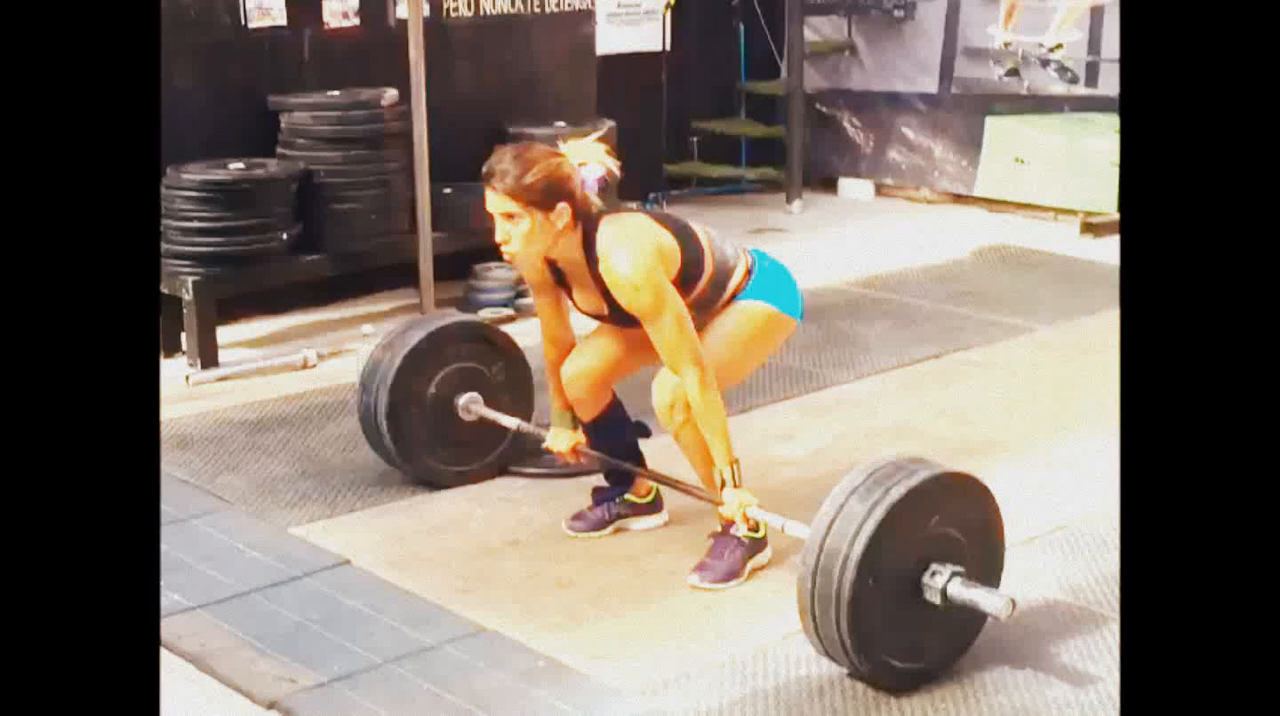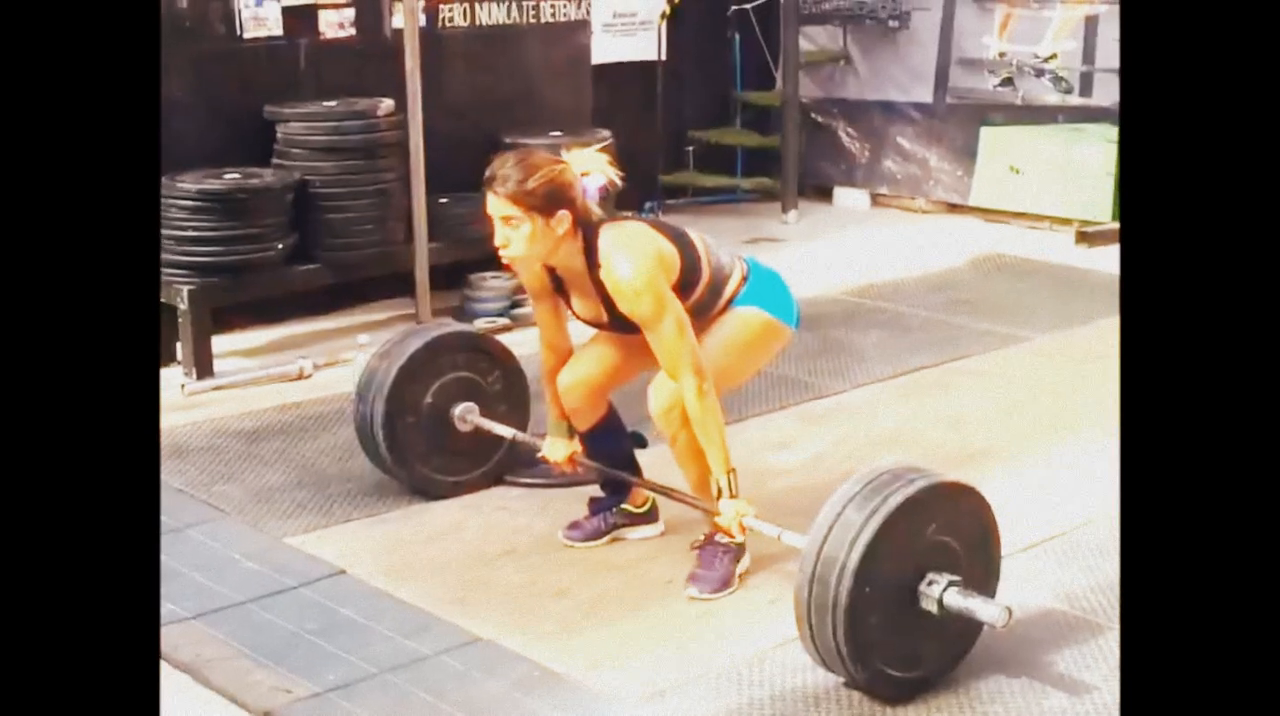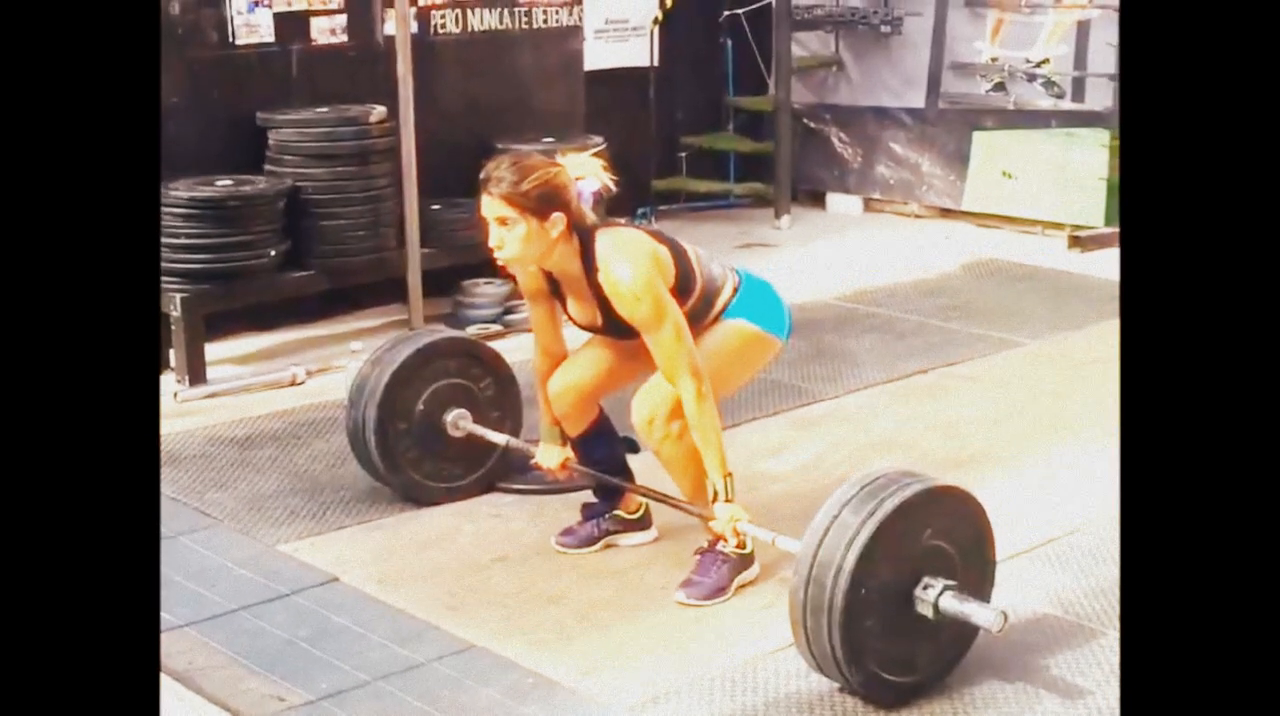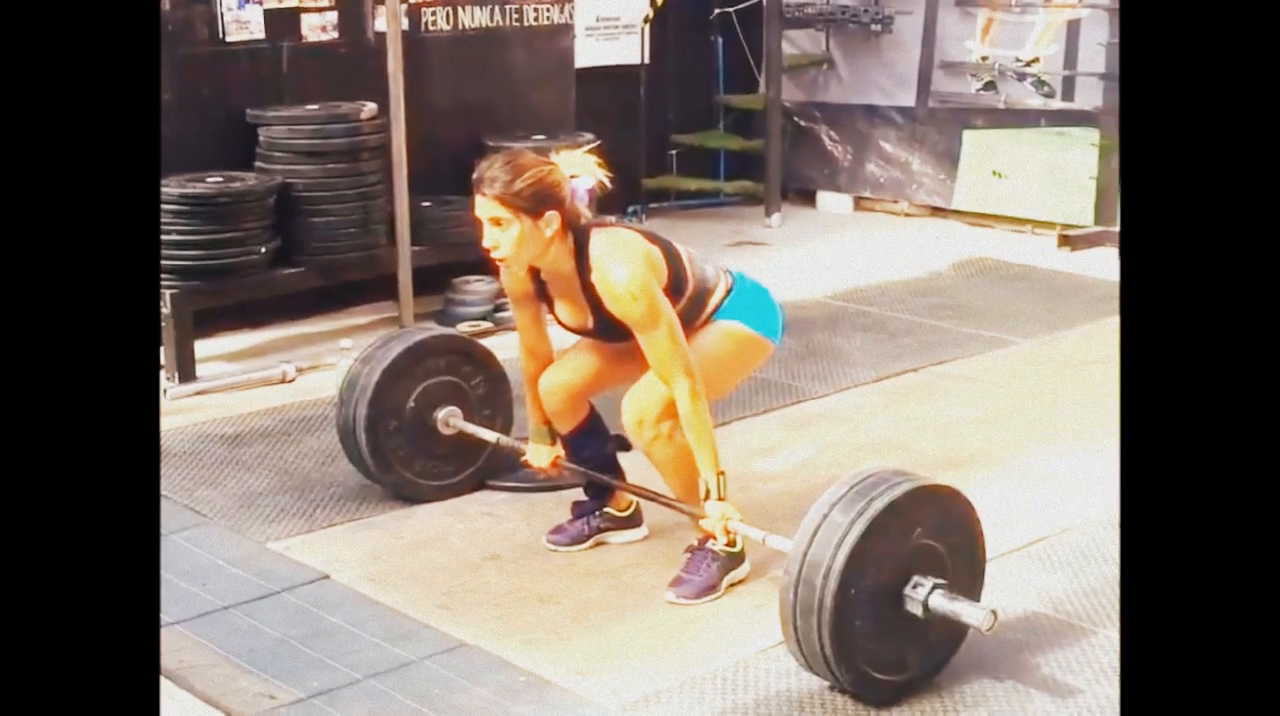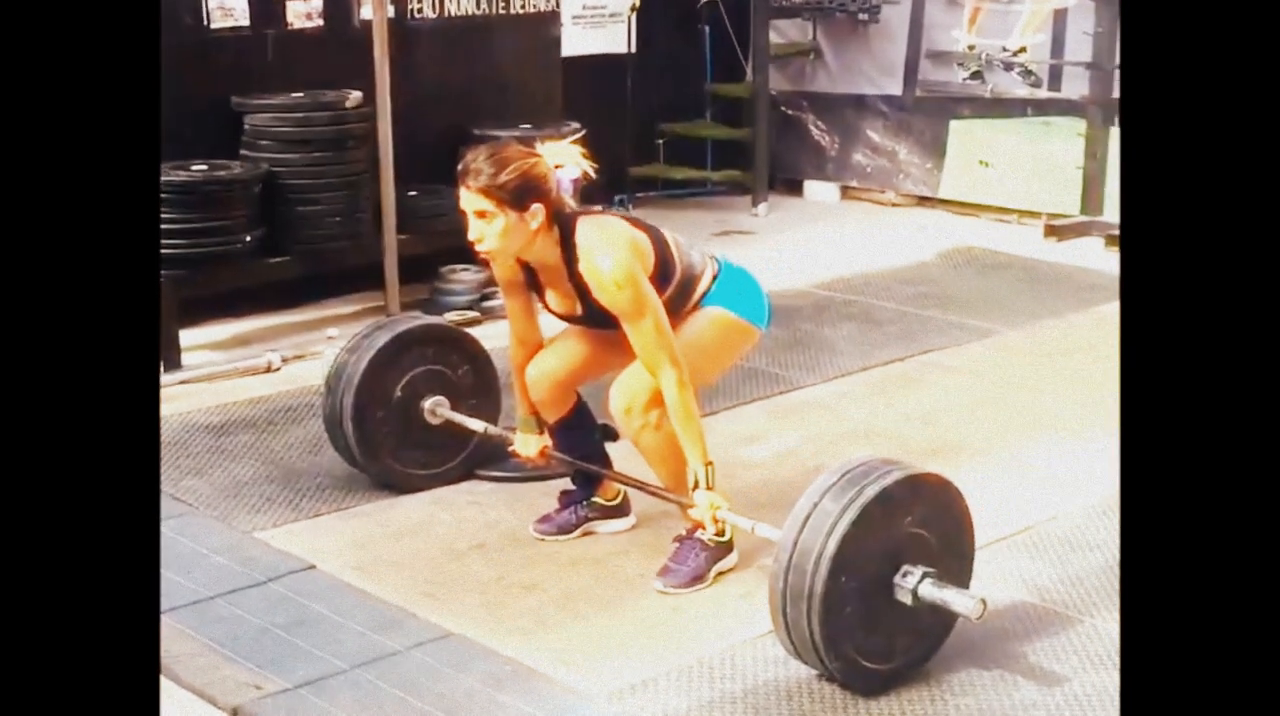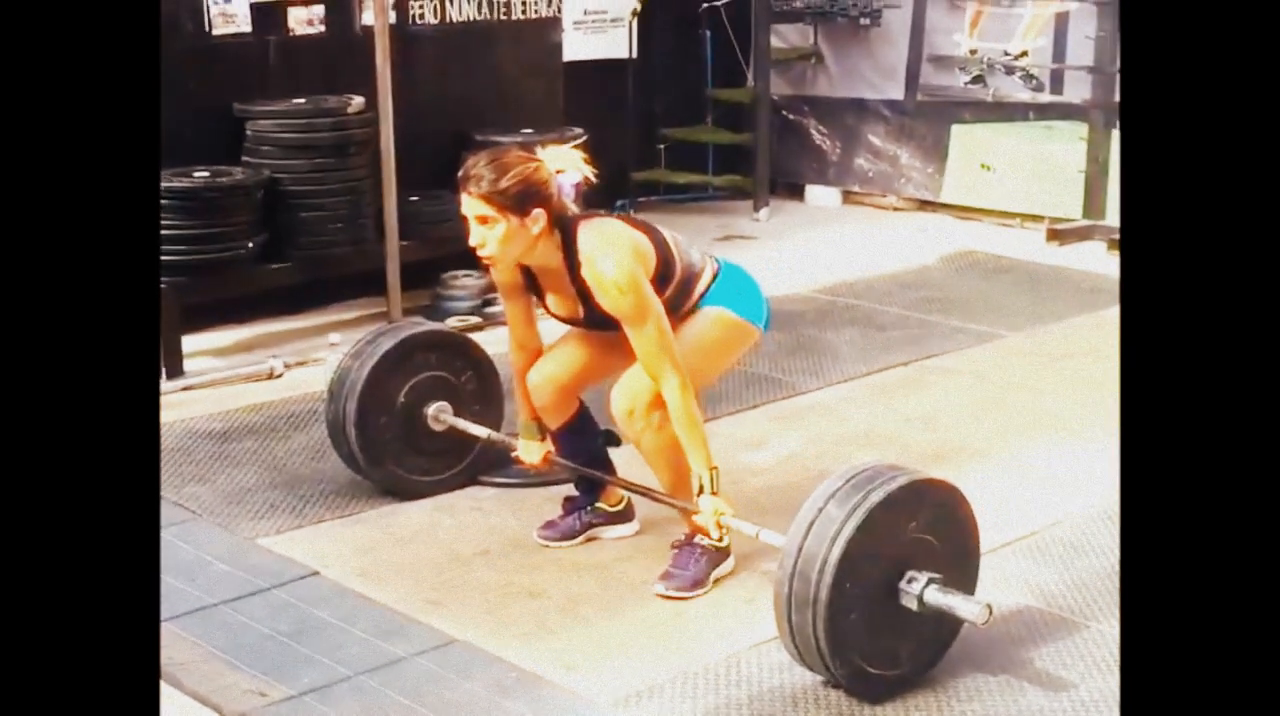
dt=0.4s
person 1, frame 1
left shoulder: (624, 261)
right shoulder: (535, 254)
left elbow: (694, 374)
right elbow: (557, 342)
left wrist: (731, 481)
right wrist: (563, 420)
left hip: (758, 294)
right hip: (690, 297)
left knee: (672, 395)
right knee: (580, 374)
left ankle: (743, 529)
right ankle: (636, 495)
person 1, frame 2
left shoulder: (625, 267)
right shoulder: (535, 261)
left elbow: (692, 381)
right elbow: (554, 349)
left wrist: (726, 489)
right wrist: (558, 430)
left hip: (752, 301)
right hip: (687, 305)
left knee: (668, 400)
right knee: (576, 383)
left ankle: (726, 536)
right ankle: (631, 504)
person 1, frame 3
left shoulder: (622, 270)
right shoulder: (532, 264)
left elbow: (690, 384)
right elbow: (549, 353)
left wrist: (723, 493)
right wrist: (551, 436)
left hip: (745, 312)
right hip: (680, 314)
left knee: (653, 410)
right knee: (566, 389)
left ankle: (731, 544)
right ankle: (625, 510)
person 1, frame 4
left shoulder: (615, 271)
right shoulder: (519, 268)
left elbow: (684, 384)
right elbow: (535, 355)
left wrist: (714, 492)
right wrist: (540, 434)
left hip: (737, 314)
right hip: (671, 315)
left knee: (643, 411)
right knee: (557, 387)
left ankle: (720, 543)
right ankle: (615, 509)
person 1, frame 5
left shoulder: (602, 260)
right shoulder: (510, 255)
left elbow: (669, 374)
right elbow: (524, 344)
left wrist: (702, 481)
right wrist: (528, 424)
left hip: (724, 300)
right hip: (658, 300)
left knee: (632, 399)
right knee: (543, 377)
left ankle: (707, 533)
right ankle: (602, 498)
person 1, frame 6
left shoulder: (604, 264)
right shoulder: (510, 260)
left elbow: (670, 378)
right elbow: (525, 349)
left wrist: (706, 486)
right wrist: (530, 430)
left hip: (722, 300)
right hip: (658, 303)
left knee: (633, 400)
right knee: (547, 382)
left ankle: (708, 538)
right ankle: (605, 503)
